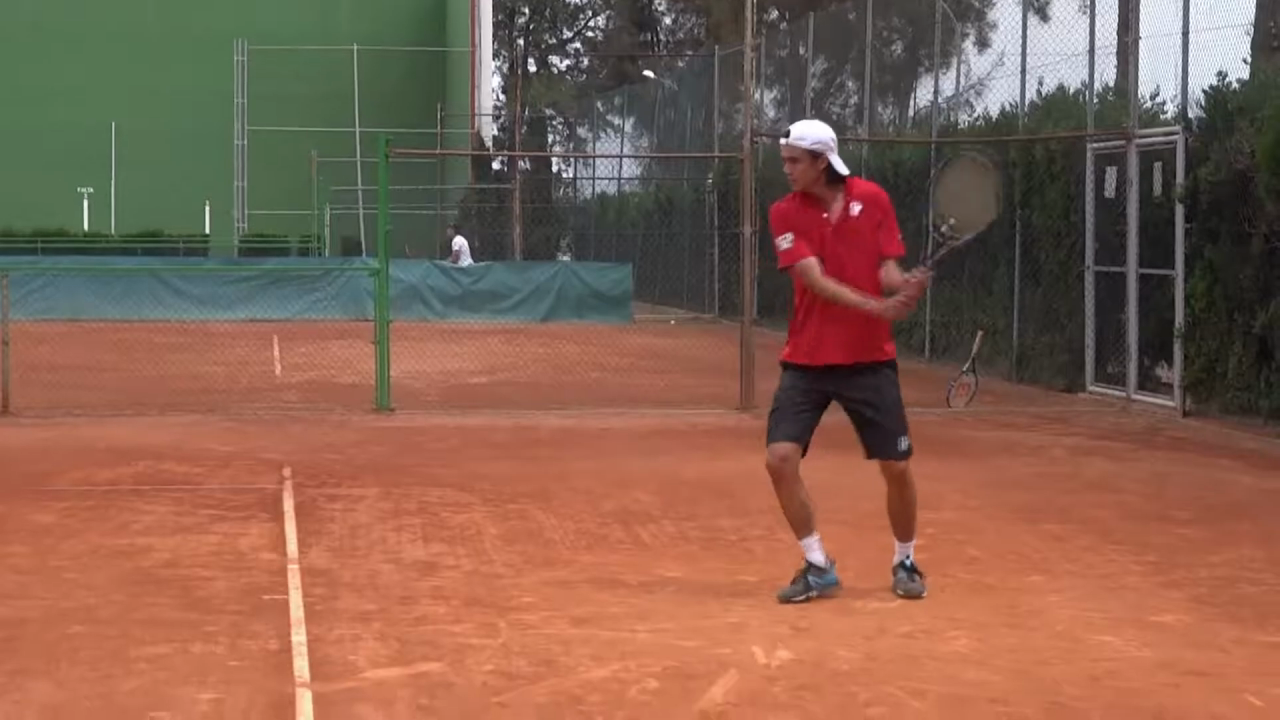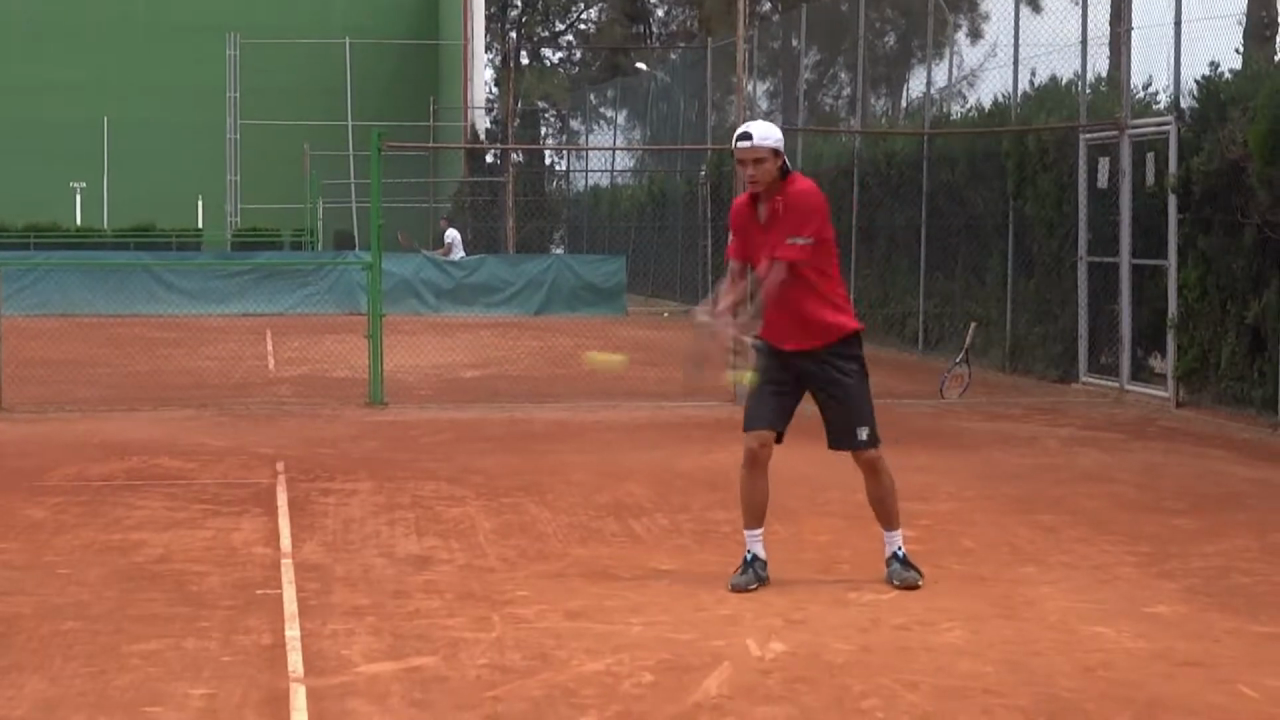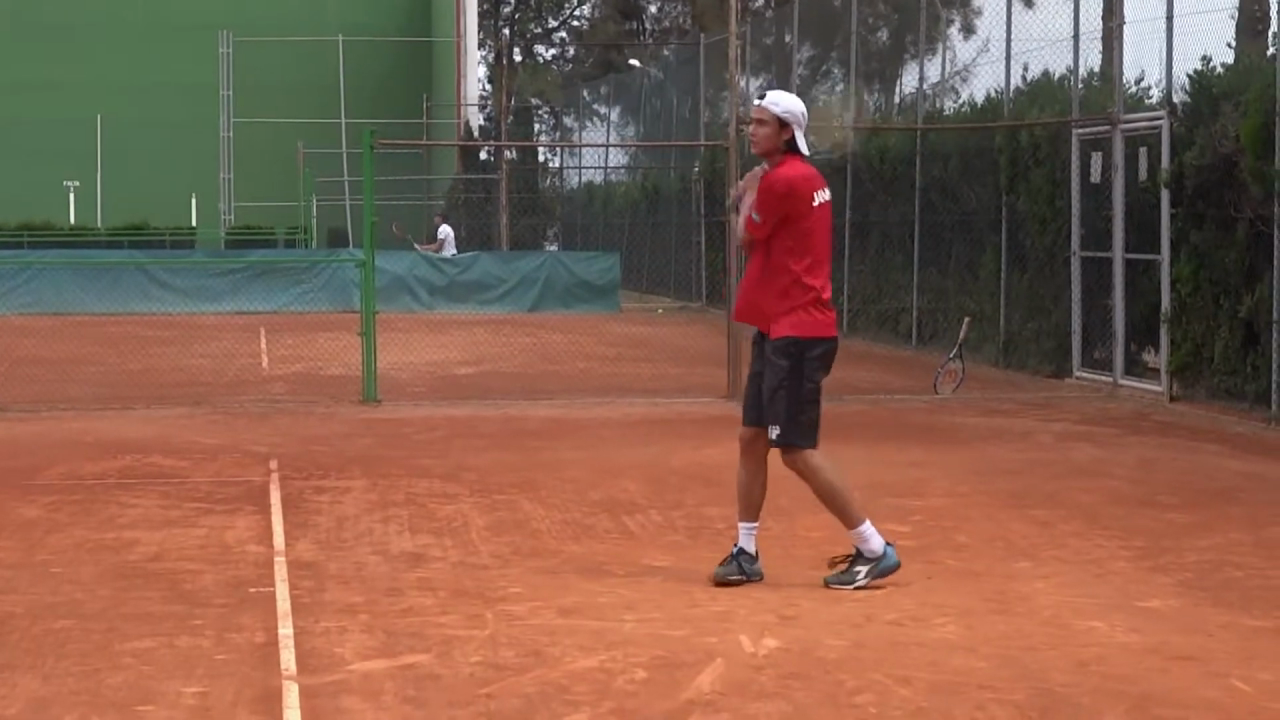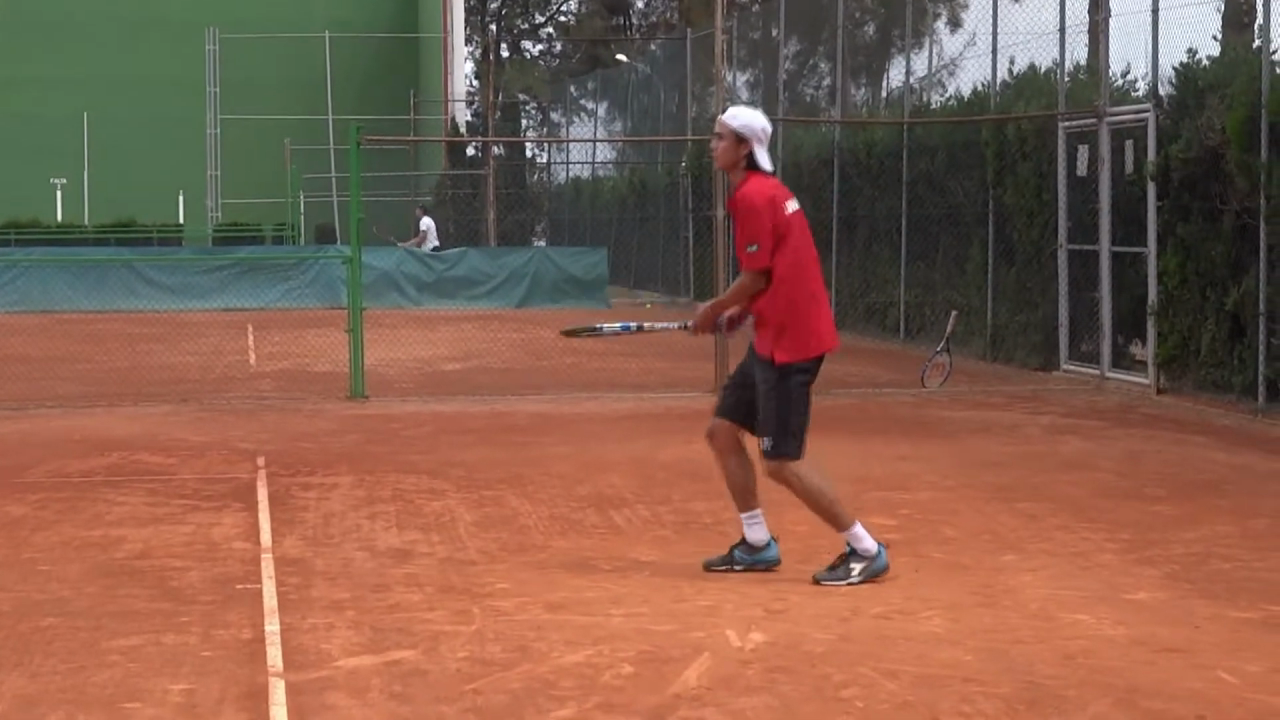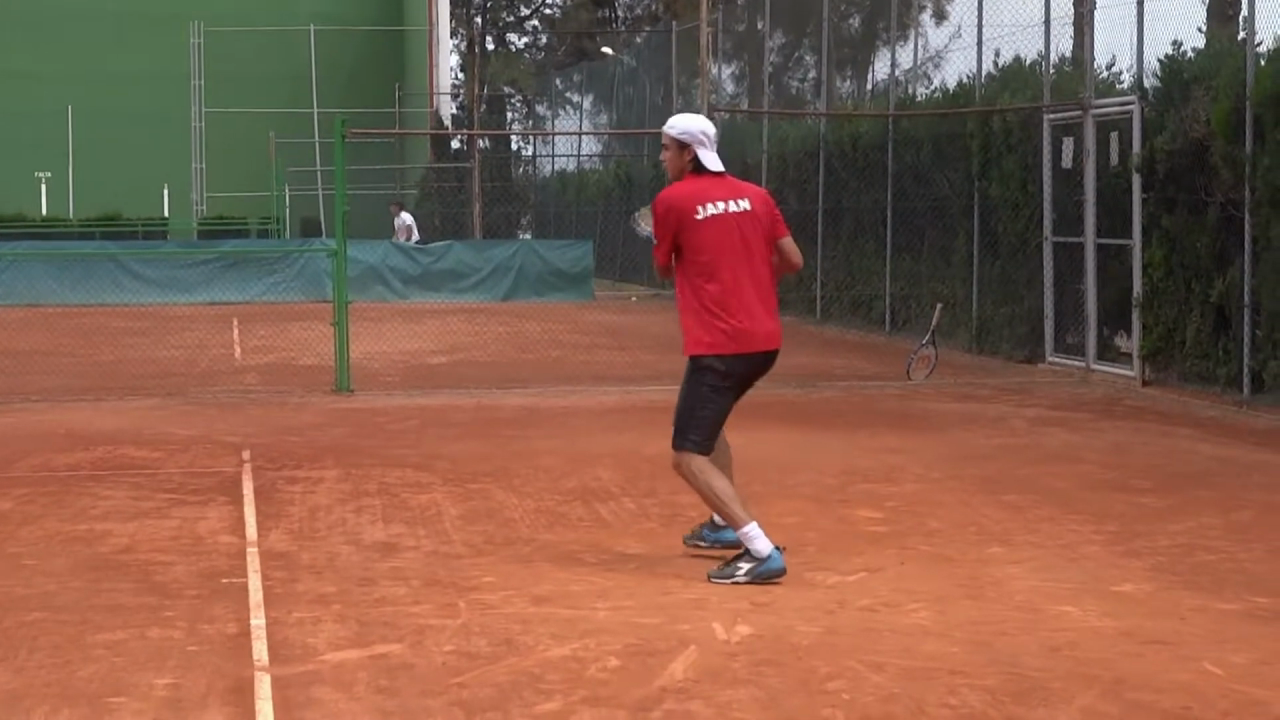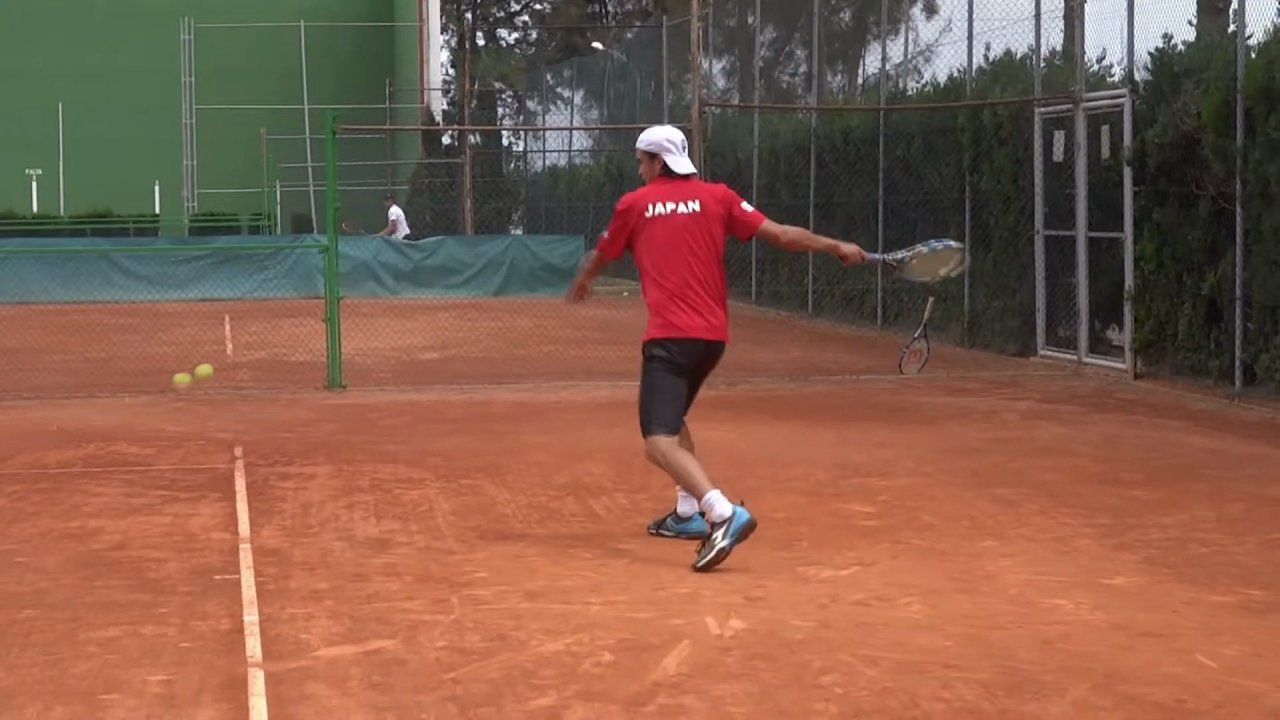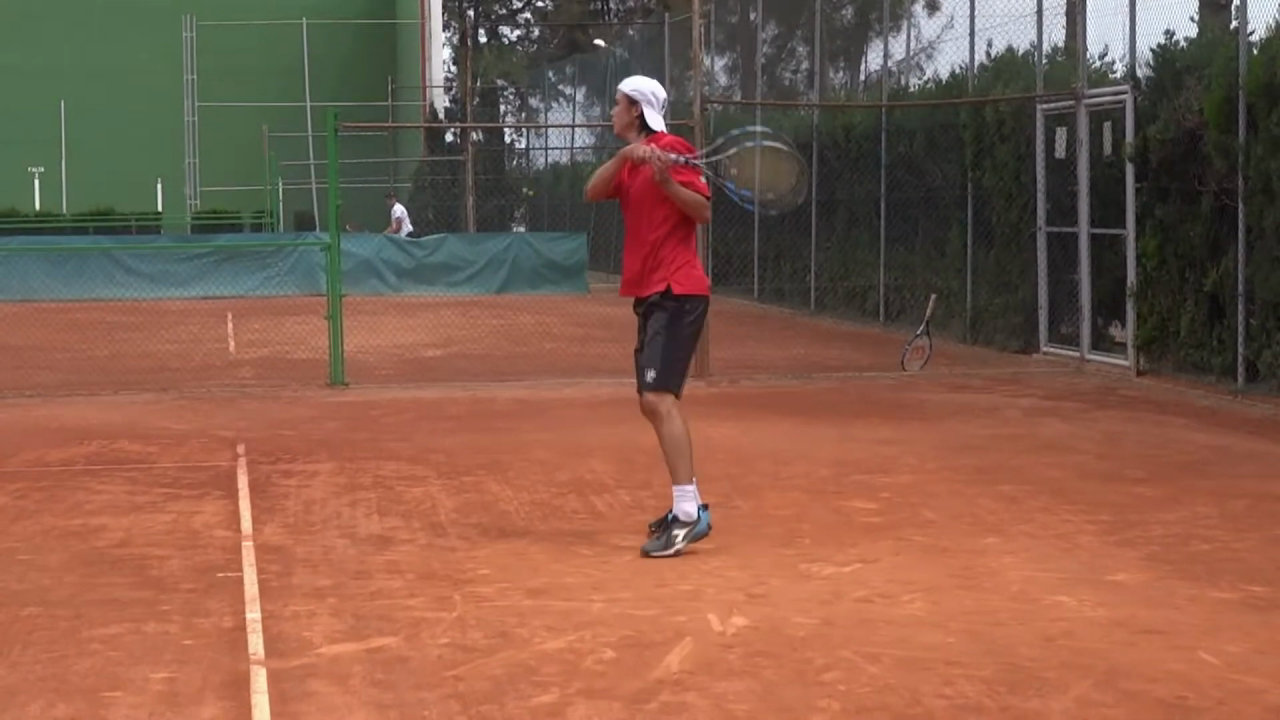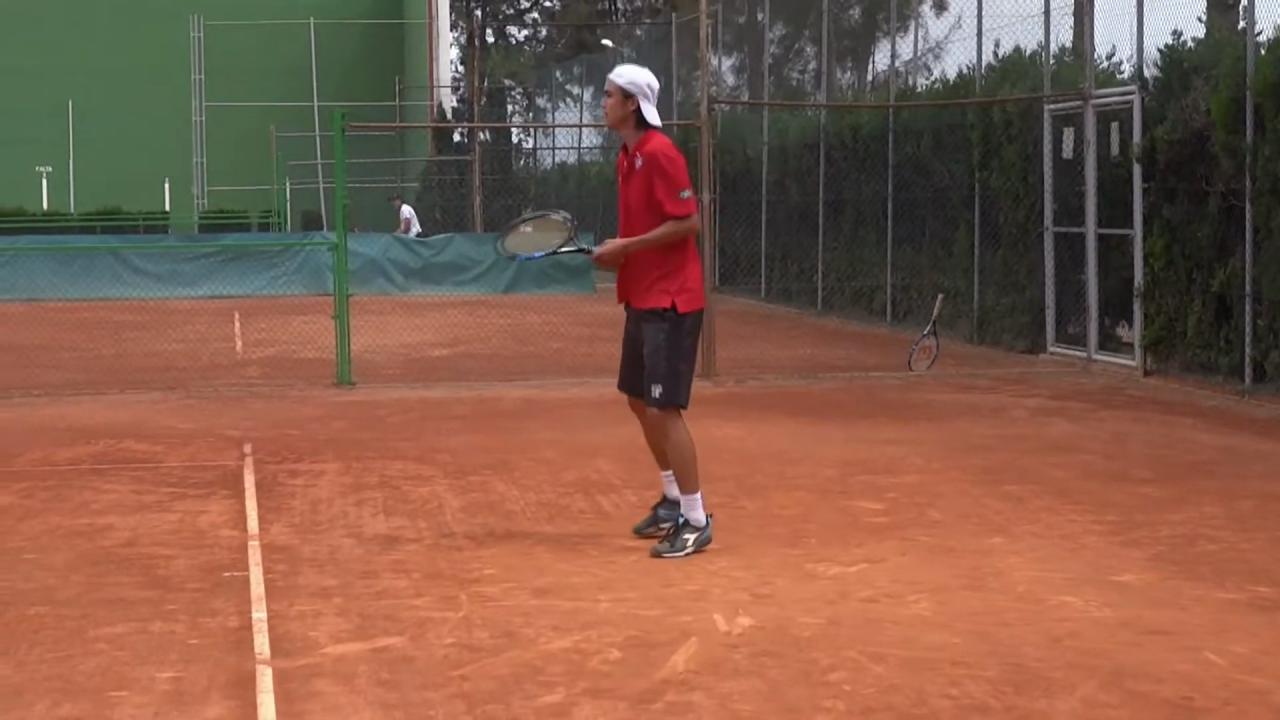
dt=0.5s
person 1, frame 1
left shoulder: (871, 198)
right shoulder: (785, 213)
left elbow: (888, 267)
right elbow: (815, 280)
left wrist: (906, 288)
right wrist: (875, 307)
left hip: (869, 360)
right hip: (807, 360)
left knee: (897, 469)
right knee: (779, 459)
left ankle: (905, 561)
right ankle: (818, 565)
person 1, frame 2
left shoulder: (805, 197)
right shoulder: (741, 210)
left elbow: (778, 274)
right elbow: (736, 276)
left wrist: (731, 313)
right wrist: (725, 302)
left hip: (831, 343)
right hip: (779, 345)
left knee: (868, 455)
right knee: (755, 447)
left ankle: (895, 552)
right ankle: (754, 556)
person 1, frame 3
left shoulder: (784, 179)
right shoulder: (800, 176)
left elbow: (746, 238)
left wrist: (746, 194)
right wrist: (755, 189)
left hip: (797, 333)
right hip: (779, 332)
left knee: (797, 453)
right knee: (752, 442)
left ankle: (875, 550)
right ankle: (746, 553)
person 1, frame 4
left shoulder: (753, 197)
right shoulder: (767, 191)
left elbow: (755, 279)
left wrist: (712, 310)
right wrist: (740, 310)
left hip: (790, 344)
right hip: (774, 339)
left knee: (782, 464)
right knee: (721, 431)
left ankle: (865, 550)
right ankle: (757, 543)
person 1, frame 5
left shoulder: (671, 200)
right shoulder: (755, 195)
left elbow: (663, 267)
right elbow: (793, 262)
left hip: (718, 345)
right hip: (764, 341)
left knee: (688, 457)
right knee: (706, 427)
left ankle: (762, 551)
right ankle: (723, 524)
person 1, frame 6
left shoulder: (632, 203)
right shoulder: (718, 196)
left elbow: (599, 257)
right elbow: (779, 235)
left wrist: (579, 282)
right wrist: (837, 247)
left hip: (668, 334)
right hip: (712, 334)
left knee: (659, 444)
right knee: (670, 418)
left ankle: (725, 514)
right ankle: (687, 513)
person 1, frame 7
left shoulder: (674, 149)
right shoulder: (622, 162)
left elbow: (703, 213)
right elbow: (594, 193)
left wrist: (668, 181)
right wrist: (628, 152)
left hip: (678, 292)
right hip: (648, 294)
left knee: (659, 399)
right knee: (650, 403)
left ankle: (686, 517)
right ankle: (691, 505)
person 1, frame 8
left shoulder: (660, 153)
right shoulder: (625, 158)
left elbow: (688, 224)
left wrist: (627, 245)
right wrist: (612, 249)
left hip: (672, 301)
right hip: (641, 299)
left knee: (661, 409)
right knee: (639, 403)
left ankle: (695, 520)
right ankle: (675, 497)
